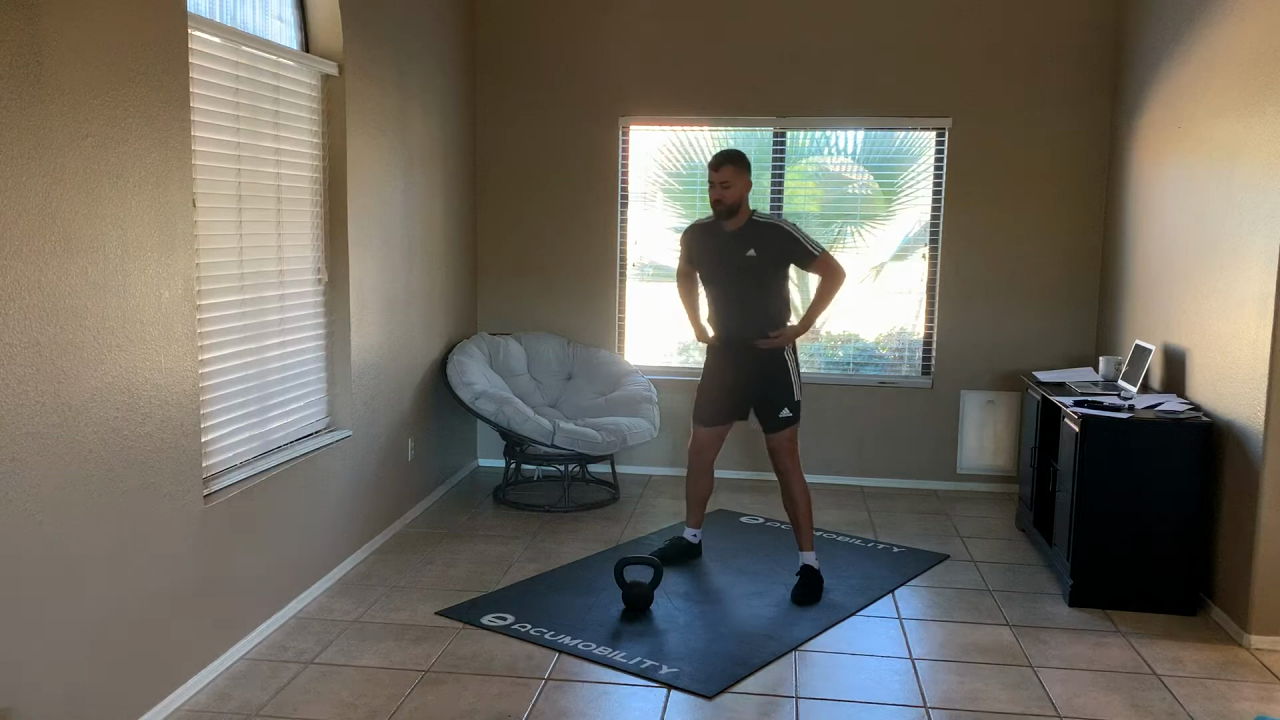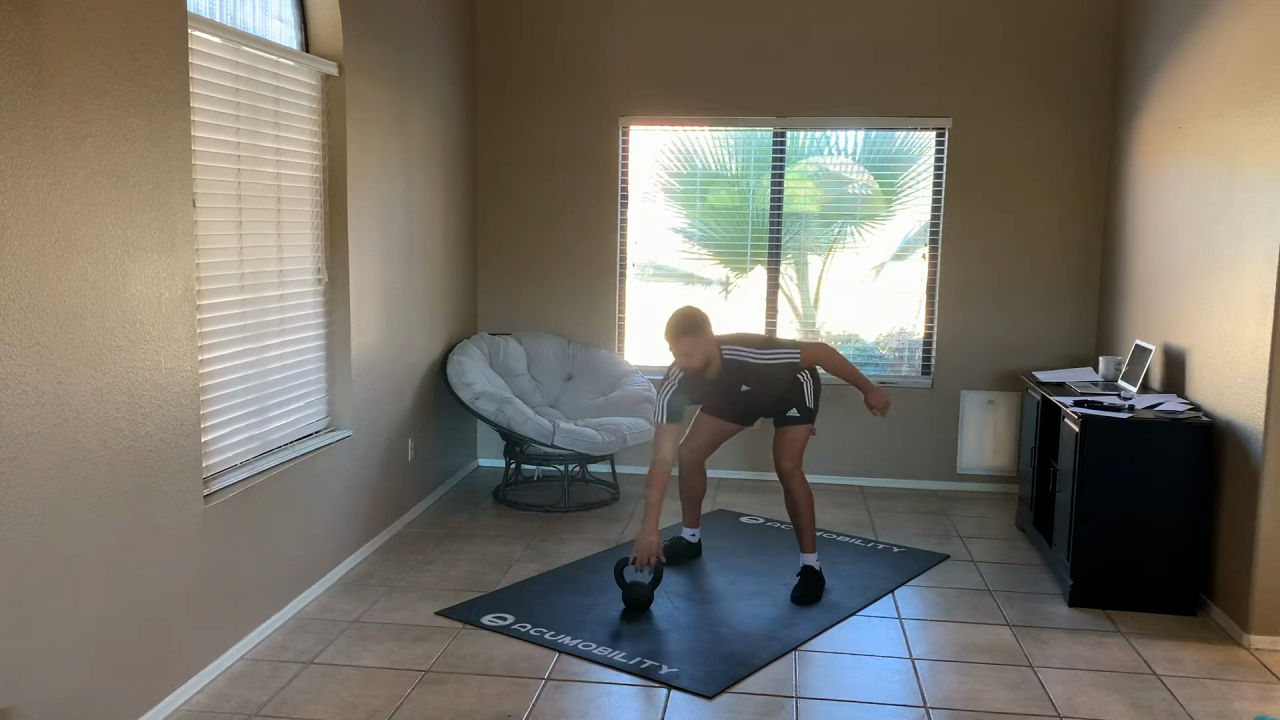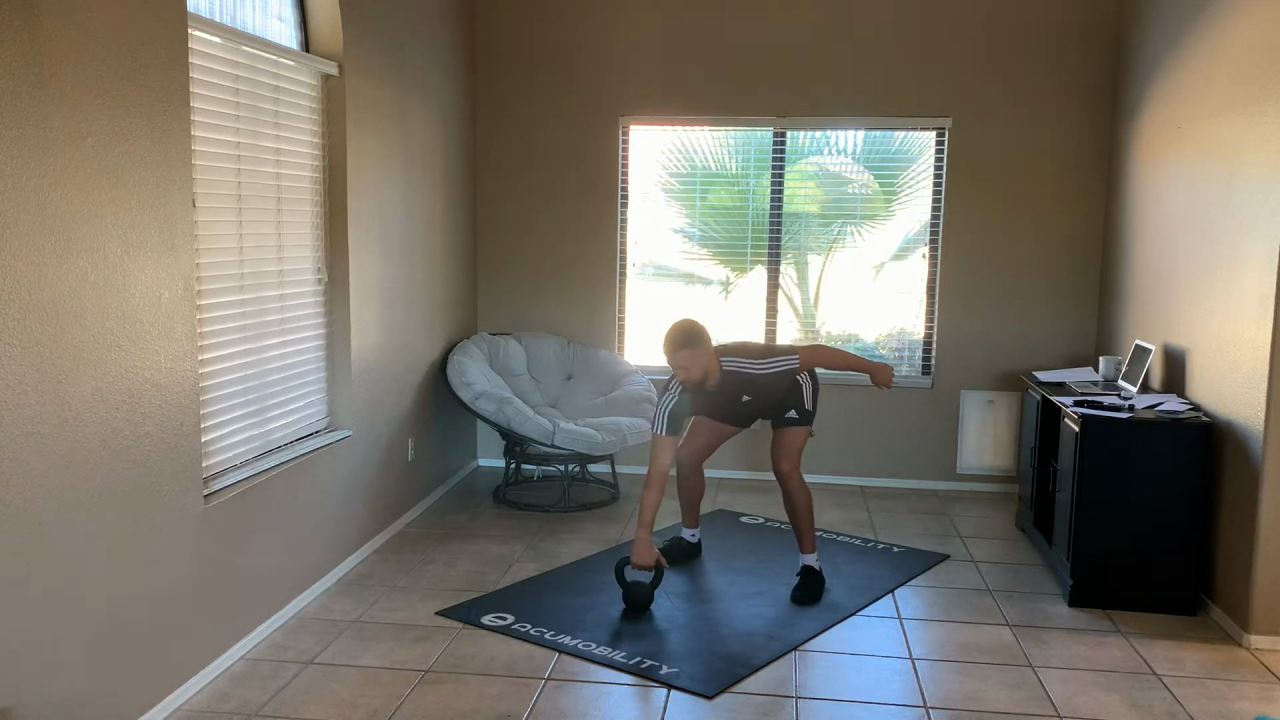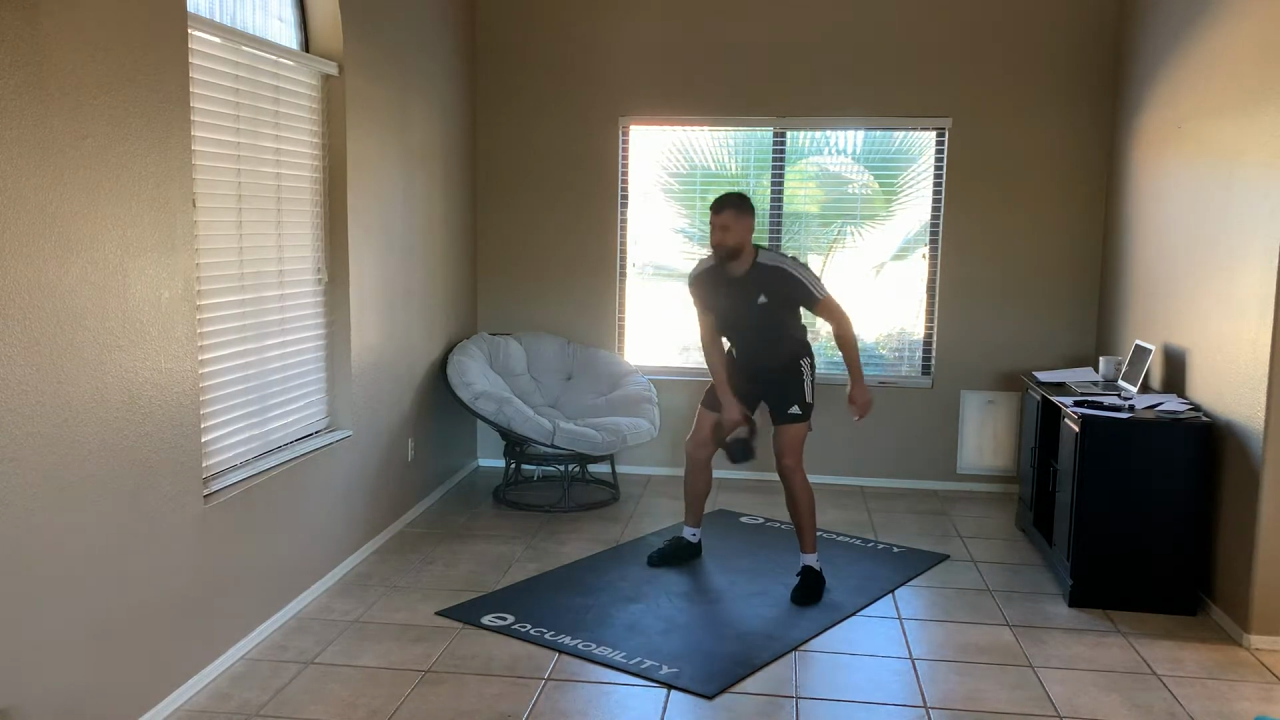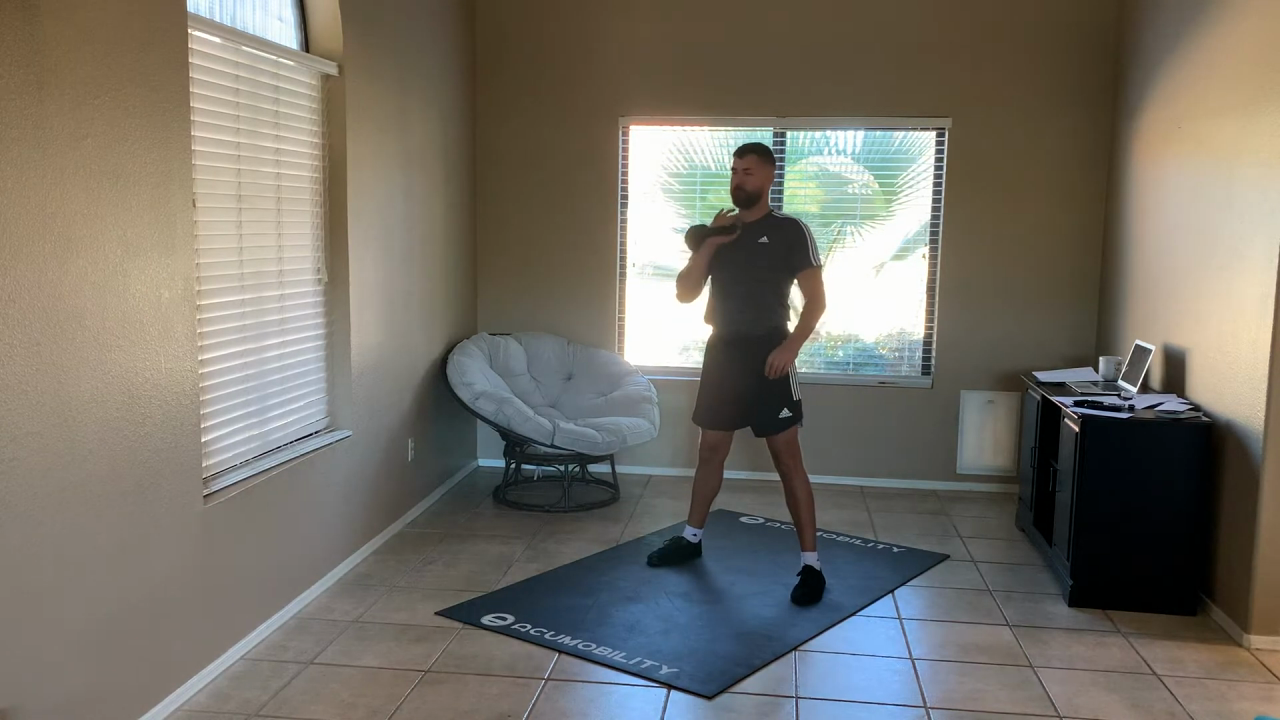
dt=1s
person 1, frame 1
left shoulder: (776, 233)
right shoulder: (697, 235)
left elbow: (834, 273)
right elbow: (685, 276)
left wrist: (801, 327)
right wrist: (697, 325)
left hip: (771, 357)
right hip: (723, 355)
left knee: (784, 459)
right knee: (700, 450)
left ankle: (809, 563)
right ankle: (691, 537)
person 1, frame 2
left shoulder: (752, 355)
right shoulder: (676, 384)
left elbow: (821, 352)
right elbow: (663, 456)
left wrist: (868, 389)
right wrist: (648, 531)
left hip: (791, 387)
right hip: (736, 396)
left knee: (787, 466)
right knee: (690, 453)
left ankle: (811, 566)
right ankle: (690, 538)
person 1, frame 3
left shoulder: (751, 364)
right shoulder: (675, 397)
left elbow: (815, 353)
right elbow: (658, 469)
left wrist: (873, 368)
right wrist: (642, 537)
left hip: (789, 389)
left knee: (785, 468)
right knee: (686, 457)
left ankle: (810, 566)
right ankle: (690, 539)
person 1, frame 4
left shoulder: (783, 271)
right shoulder: (703, 277)
left elbow: (836, 319)
right elbow: (711, 339)
left wrist: (857, 381)
right wrist: (728, 399)
left hip: (789, 369)
right hip: (740, 368)
left knee: (788, 464)
right knee: (698, 448)
left ankle: (810, 566)
right ankle: (690, 538)
person 1, frame 5
left shoulder: (790, 231)
right shoulder: (718, 233)
left elbow: (816, 299)
right elbow: (684, 293)
left wrist: (791, 346)
right wrist: (709, 244)
left hip: (767, 354)
right hip: (722, 351)
left knee: (787, 459)
right knee: (710, 450)
left ankle: (810, 564)
right ankle: (691, 537)
